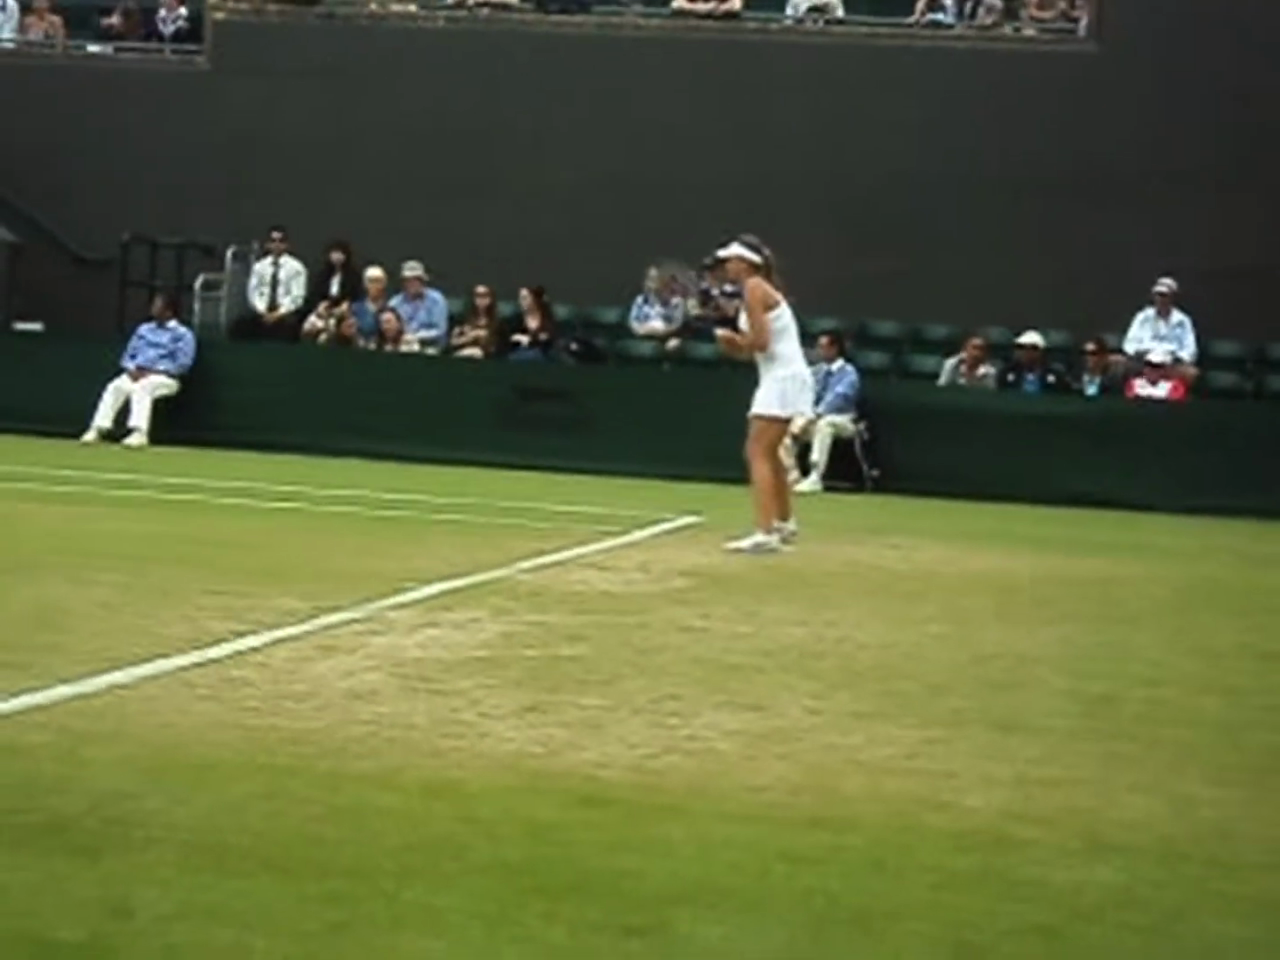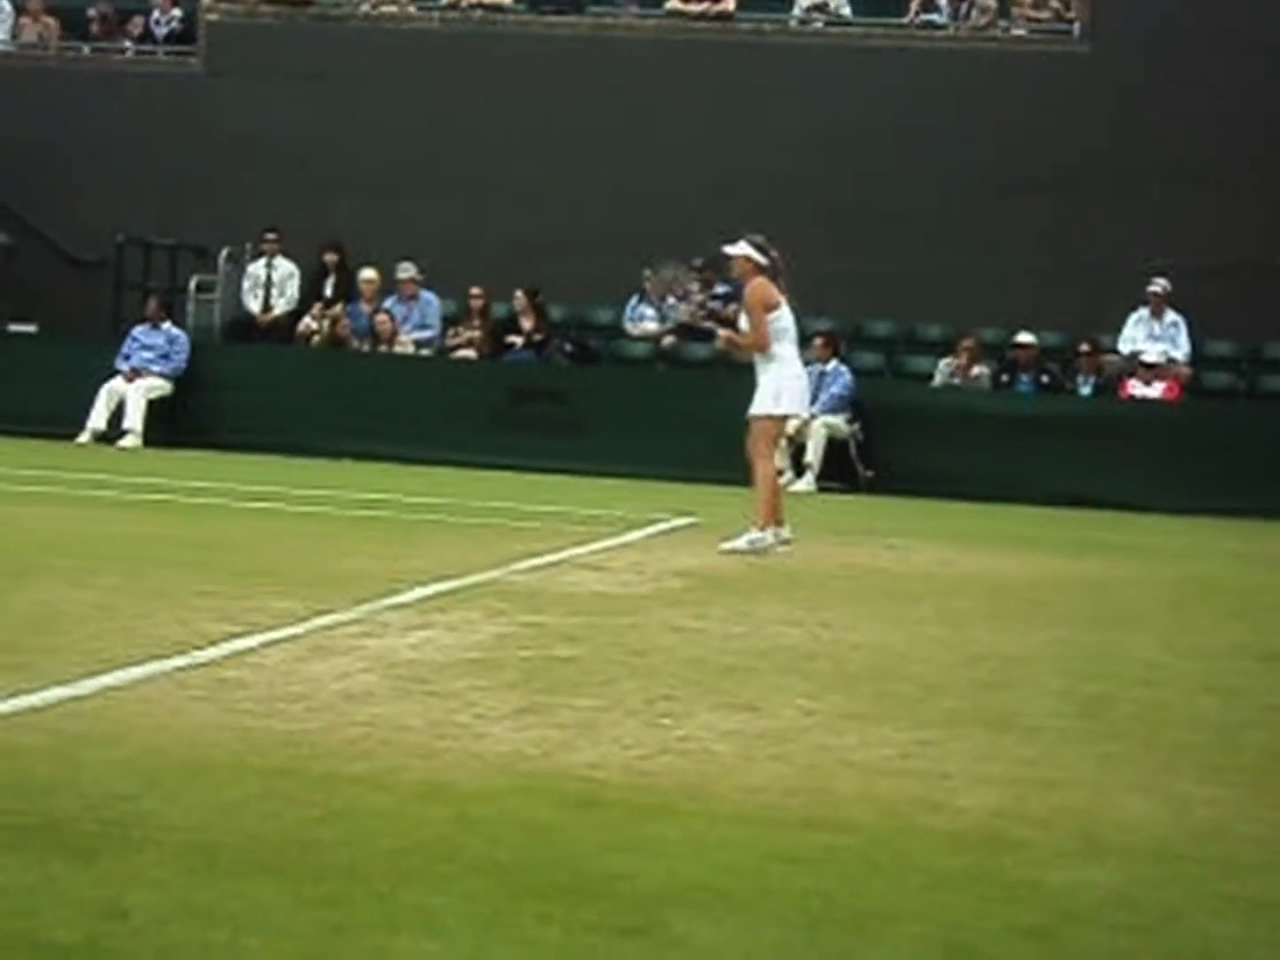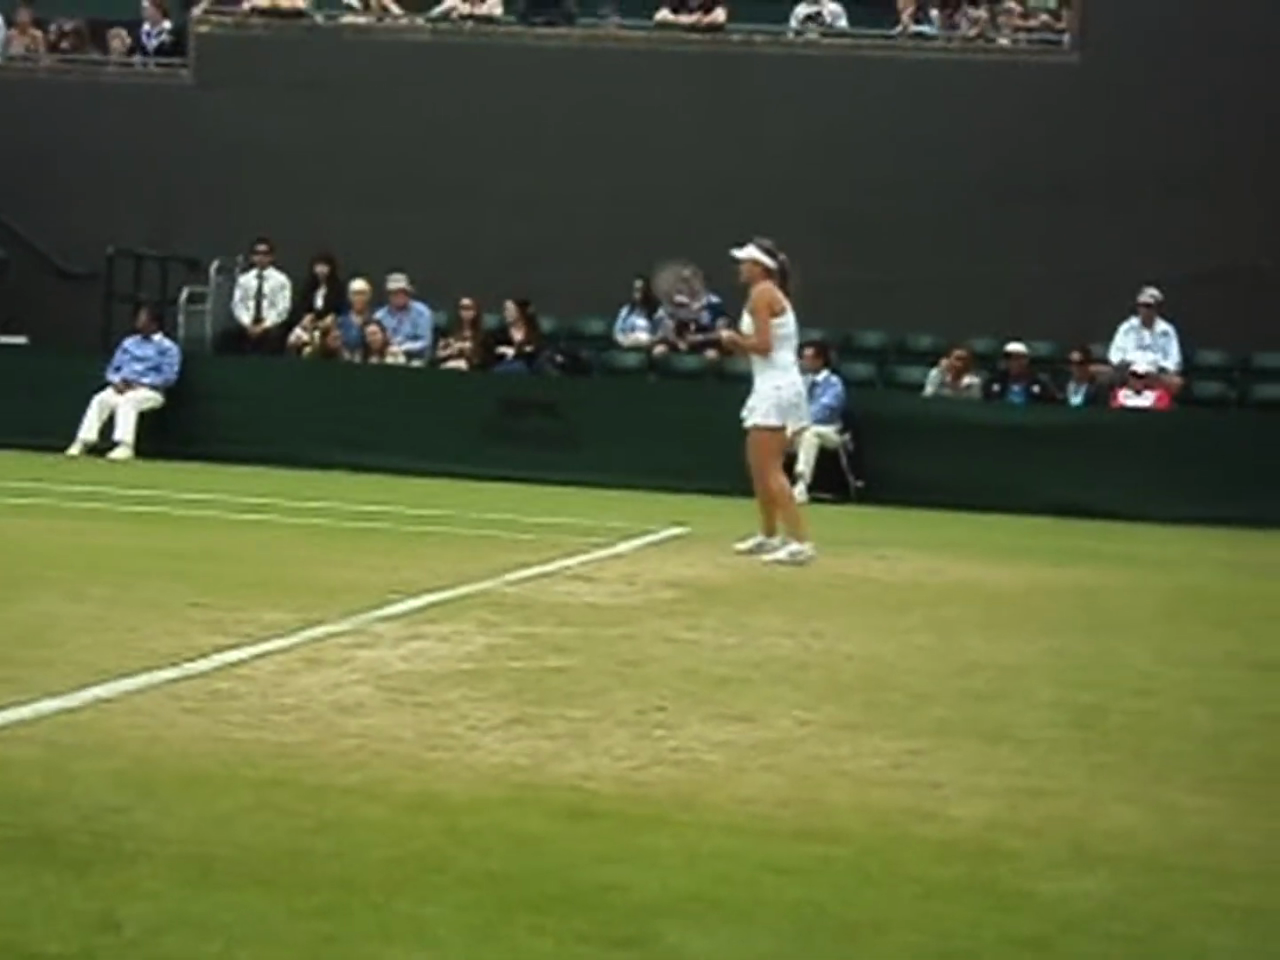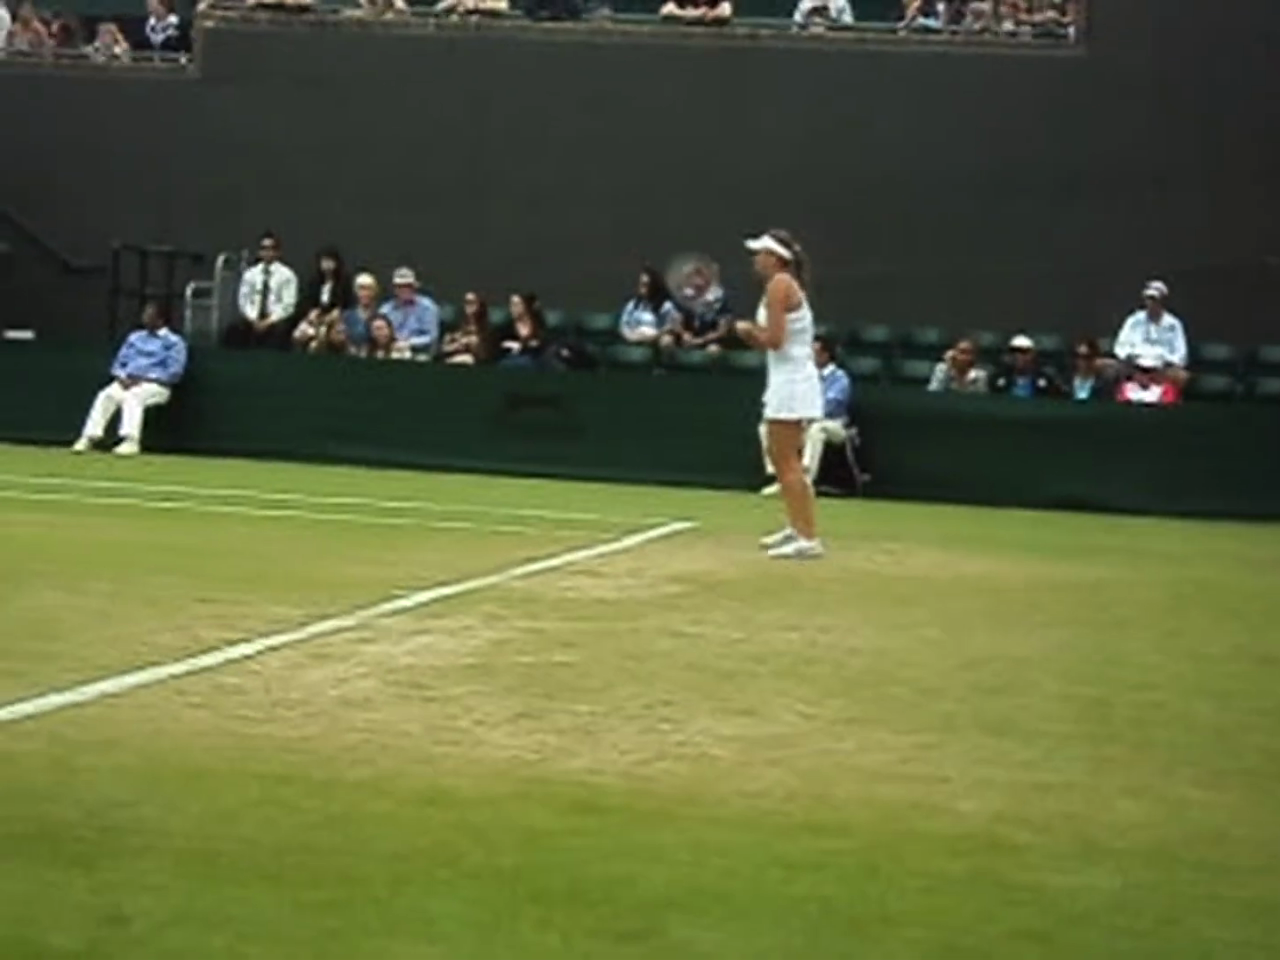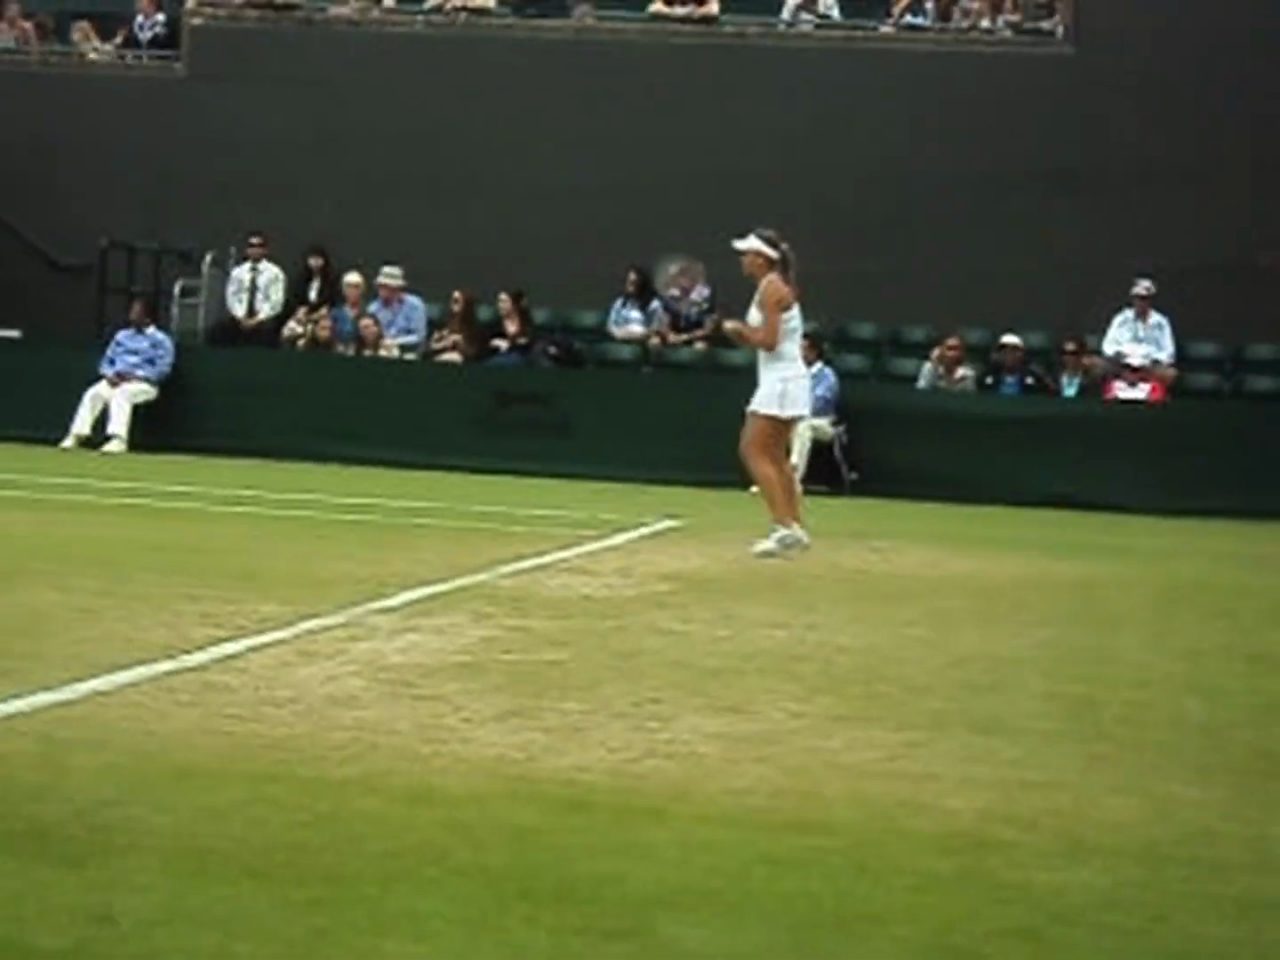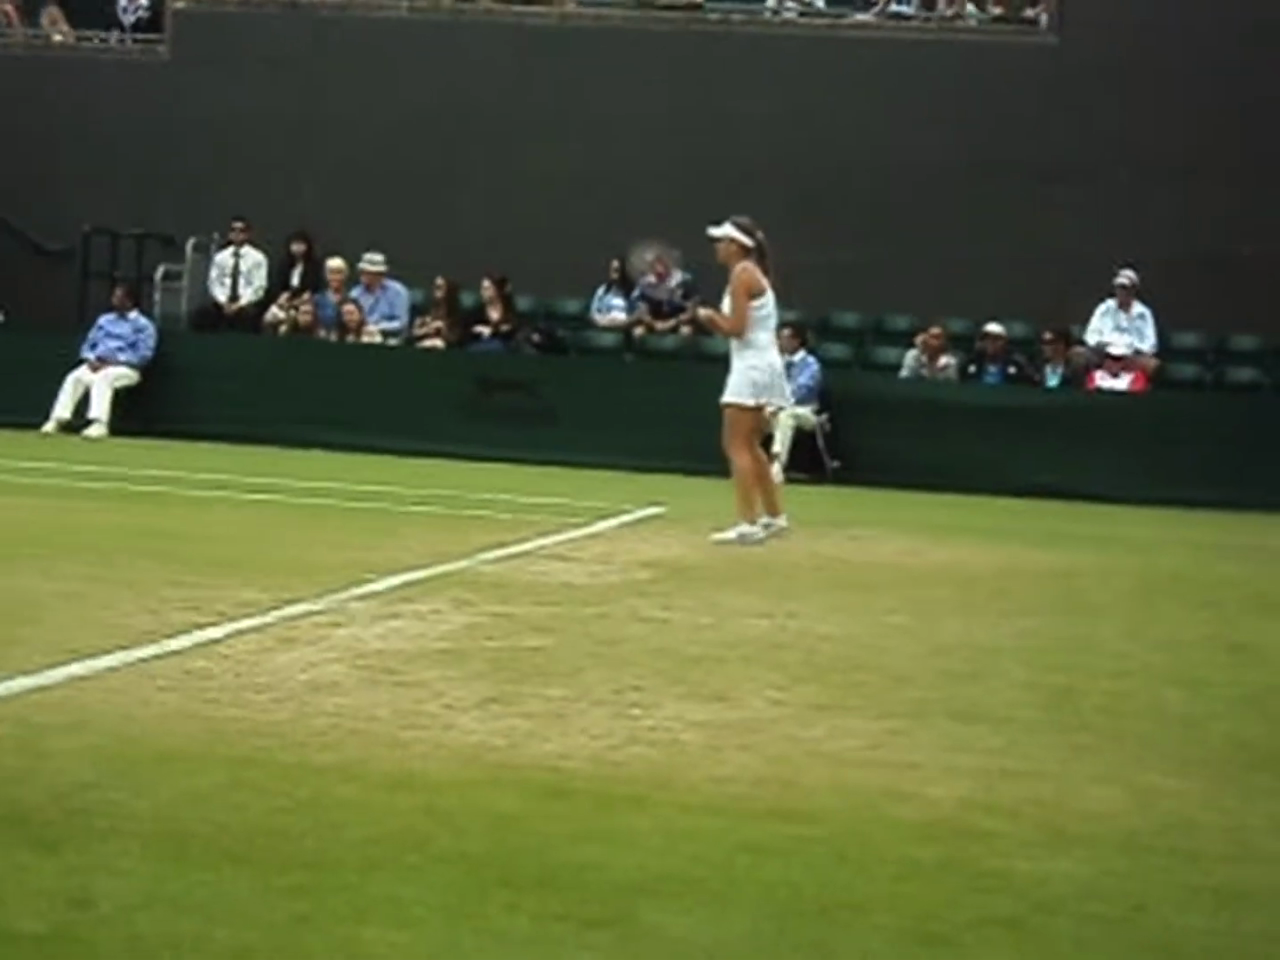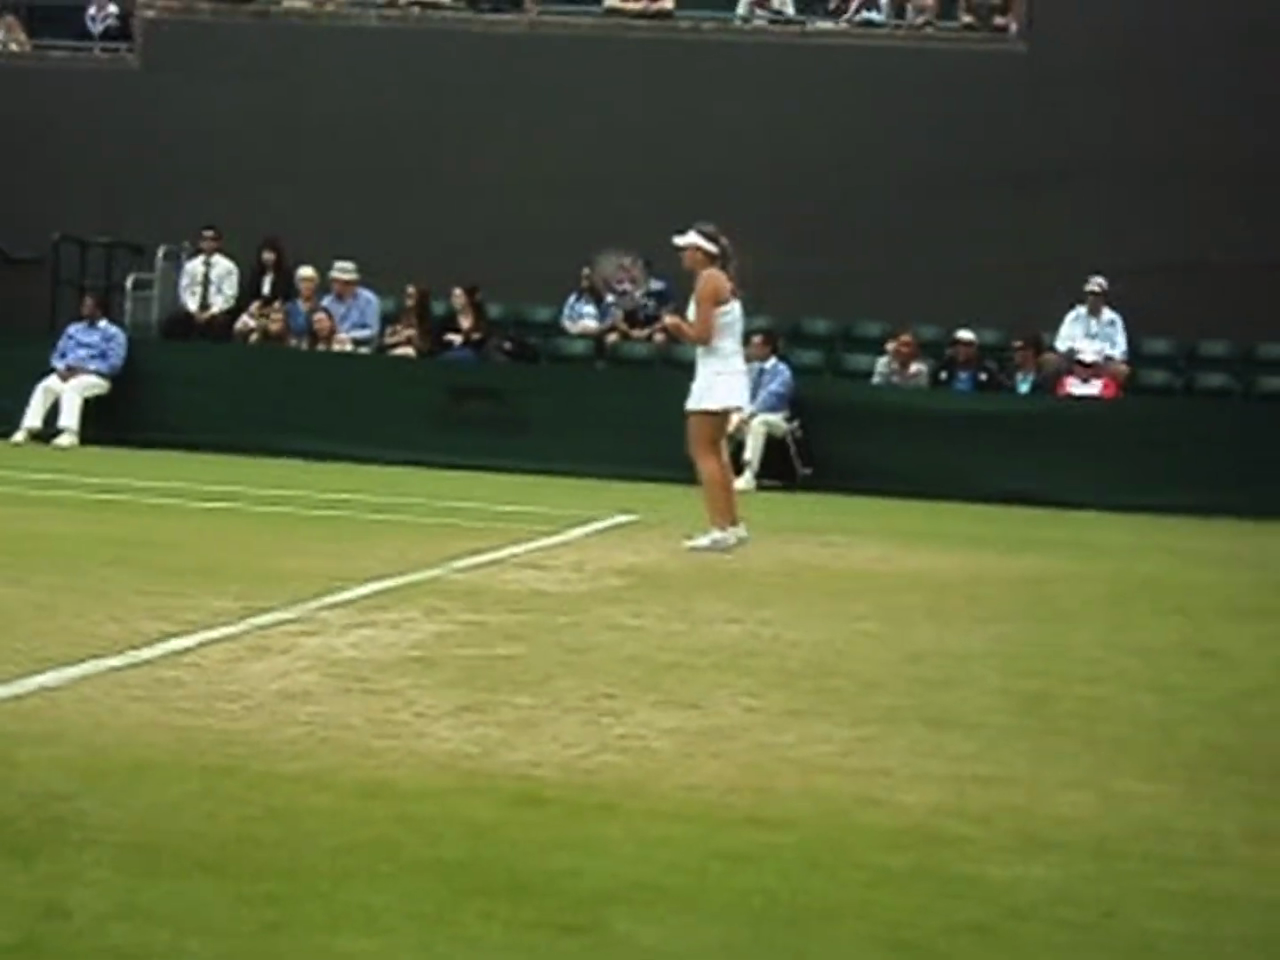
dt=0.3s
person 1, frame 1
left shoulder: (753, 288)
right shoulder: (763, 289)
left elbow: (760, 341)
left wrist: (730, 338)
right wrist: (736, 344)
left hip: (783, 380)
right hip: (785, 378)
left knee: (756, 453)
right knee: (767, 453)
left ankle: (765, 534)
right ankle: (784, 522)
person 1, frame 2
left shoulder: (755, 289)
right shoulder: (768, 290)
left elbow: (760, 343)
left wrist: (732, 337)
right wrist: (735, 342)
left hip: (779, 381)
right hip: (780, 379)
left knee: (760, 453)
right knee: (761, 453)
left ankle: (760, 531)
right ankle: (778, 527)
person 1, frame 3
left shoulder: (761, 293)
right shoulder: (772, 295)
left elbow: (763, 345)
left wrist: (734, 338)
right wrist: (738, 343)
left hip: (775, 389)
right hip: (776, 388)
left knee: (769, 468)
right knee: (759, 464)
left ankle: (800, 542)
right ankle: (768, 536)
person 1, frame 4
left shoulder: (778, 285)
right shoulder: (788, 286)
left elbow: (774, 340)
left wrist: (749, 330)
right wrist: (753, 334)
left hip: (790, 382)
right hip: (792, 380)
left knee: (787, 461)
right knee: (782, 458)
left ankle: (808, 539)
right ankle: (797, 529)
person 1, frame 5
left shoulder: (771, 287)
right shoulder: (773, 286)
left elbow: (769, 341)
left wrist: (739, 330)
right wrist: (741, 333)
left hip: (781, 381)
right hip: (781, 380)
left knee: (752, 451)
right knee: (774, 457)
left ankle: (785, 526)
right ankle: (794, 529)
person 1, frame 6
left shoulder: (741, 273)
right shoulder: (752, 273)
left elbow: (736, 329)
left wrist: (710, 317)
right wrist: (714, 321)
left hip: (752, 368)
right hip: (759, 366)
left knee: (736, 444)
right knee: (748, 444)
left ankle: (749, 524)
right ankle: (773, 516)
person 1, frame 7
left shoulder: (707, 280)
right shoulder: (719, 281)
left elbow: (702, 336)
left wrist: (677, 325)
right wrist: (679, 329)
left hip: (718, 375)
right hip: (722, 374)
left knee: (701, 451)
right knee: (711, 451)
left ankle: (720, 531)
right ankle: (732, 525)
